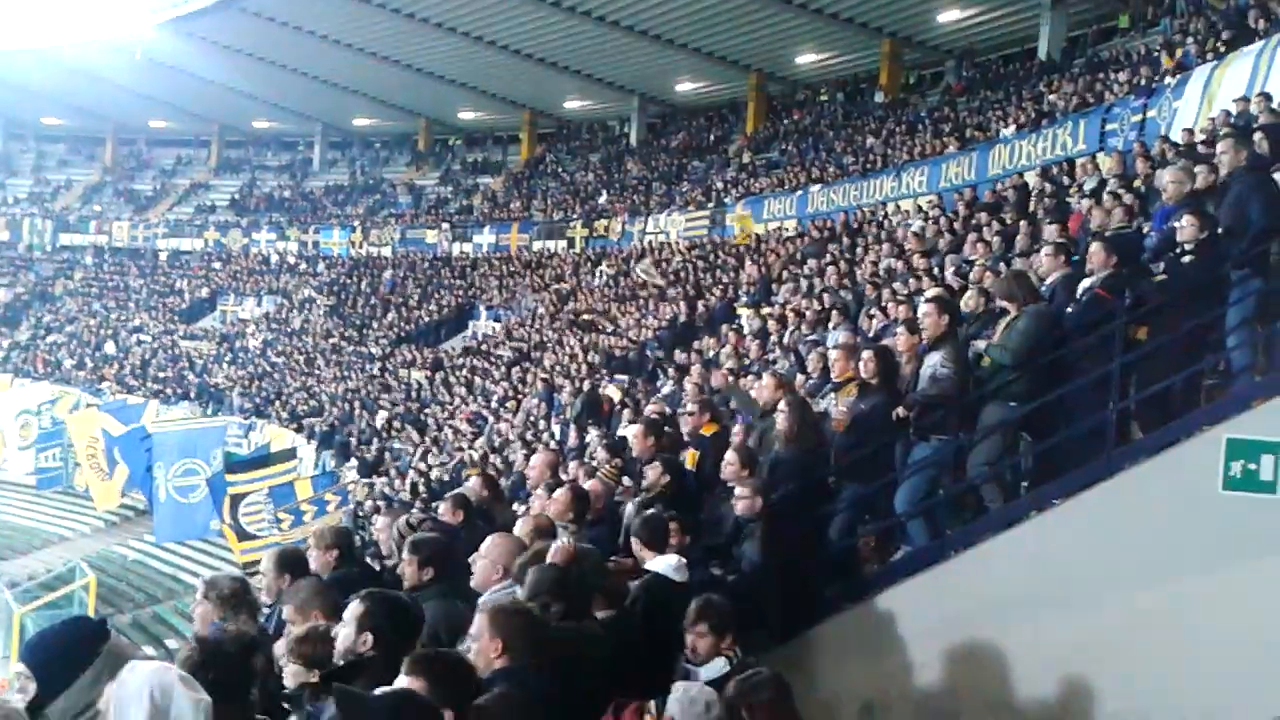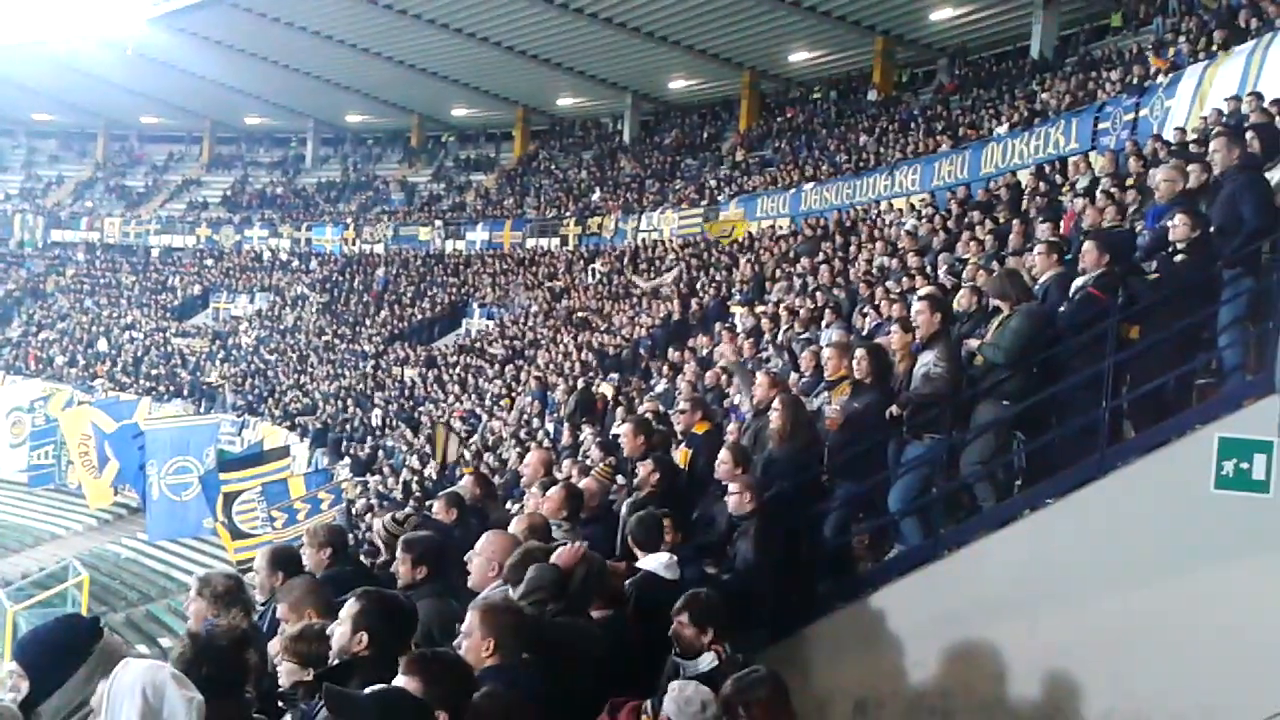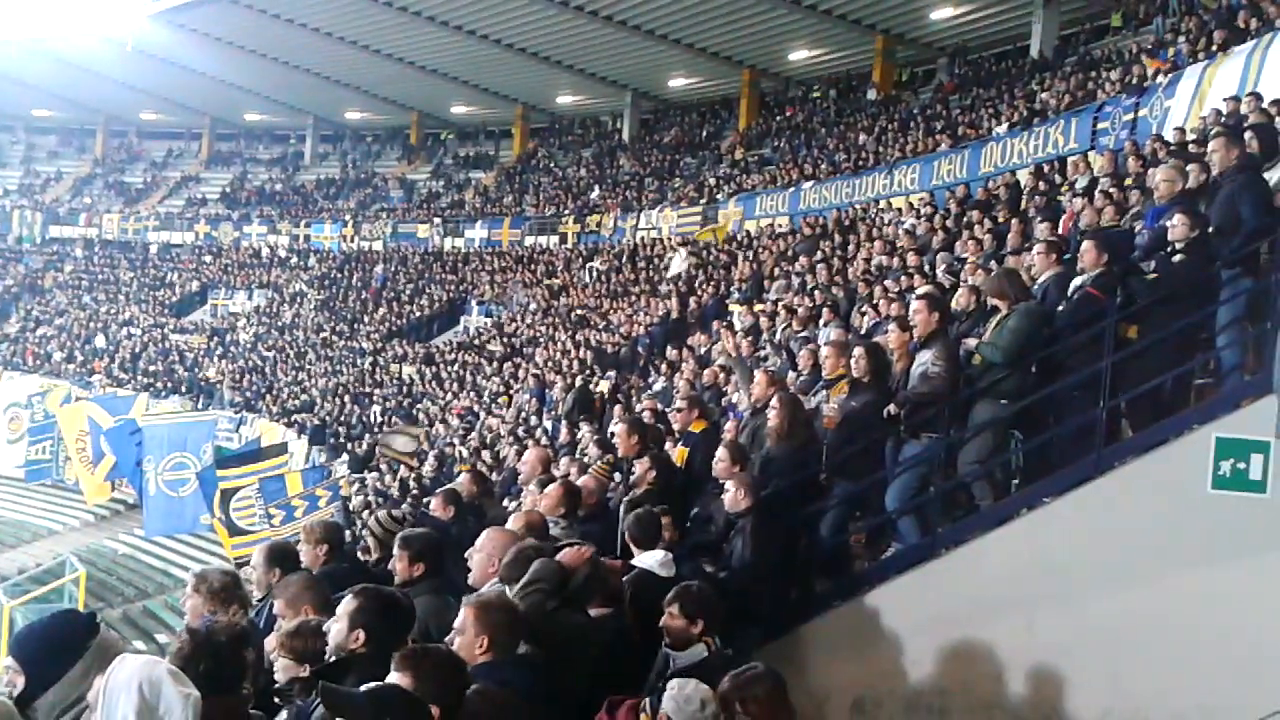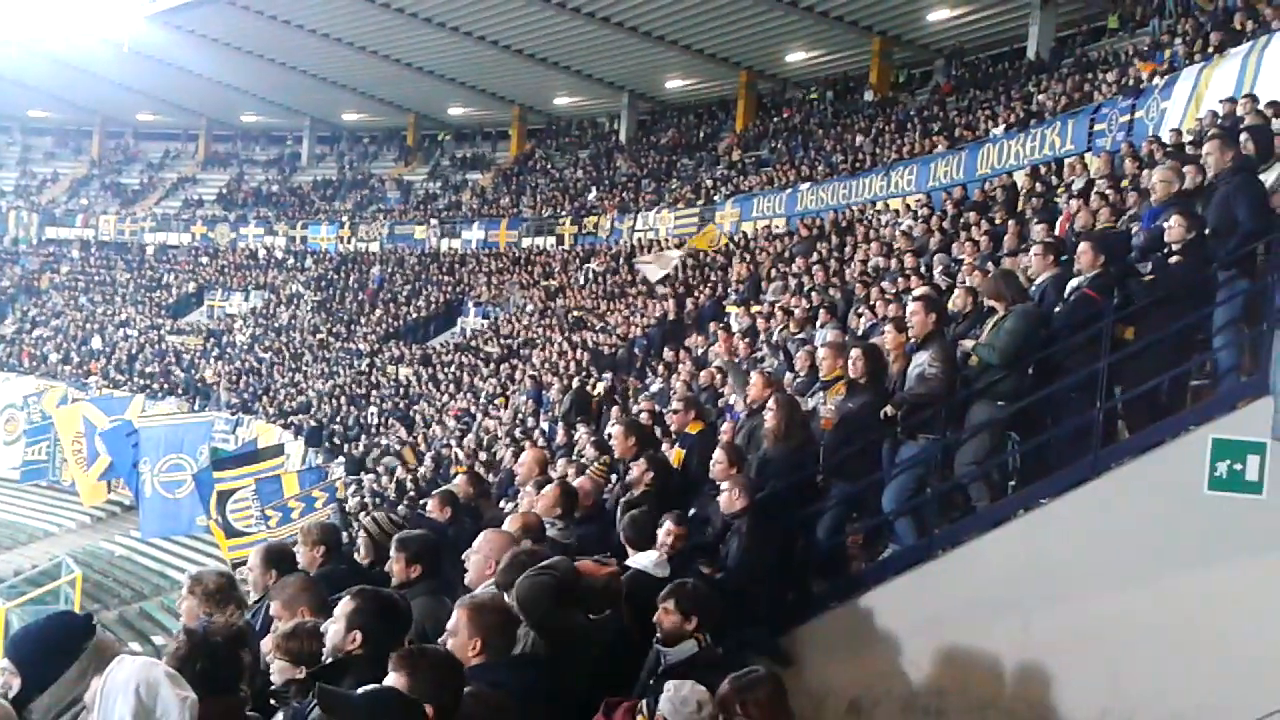
dt=0.2s
person 1, frame 1
left shoulder: (1257, 182)
right shoulder: (1235, 186)
left wrist: (1236, 255)
right wrist: (1225, 255)
left hip: (1247, 270)
right hip: (1235, 270)
left knee: (1238, 336)
right knee: (1236, 335)
person 1, frame 2
left shoulder: (1250, 181)
right shoulder: (1228, 184)
left elbow: (1258, 225)
left wrist: (1229, 254)
right wrist: (1219, 255)
left hip: (1238, 268)
right hip: (1228, 269)
left knee: (1230, 336)
right knee: (1228, 335)
person 1, frame 3
left shoulder: (1248, 181)
right shoulder: (1227, 184)
left elbow: (1257, 225)
left wrist: (1227, 255)
right wrist: (1217, 256)
left hip: (1237, 269)
right hip: (1226, 269)
left knee: (1228, 336)
right knee: (1227, 336)
person 1, frame 4
left shoulder: (1244, 183)
right shoulder: (1222, 187)
left elbow: (1253, 227)
left wrist: (1223, 256)
right wrist: (1213, 257)
left hip: (1233, 270)
right hip: (1222, 271)
left knee: (1225, 338)
right knee: (1223, 337)
person 2, frame 1
left shoulder: (950, 351)
right shoulder: (932, 351)
left elbow: (946, 388)
left wrist: (909, 402)
left hip: (935, 438)
right hip: (924, 436)
left knee: (906, 502)
right knee: (925, 502)
person 2, frame 2
left shoulder: (943, 349)
right shoulder: (926, 350)
left elbow: (939, 387)
left wrist: (903, 401)
left hip: (928, 437)
right hip: (917, 435)
left knee: (898, 501)
right knee: (919, 500)
person 2, frame 3
left shoulder: (941, 347)
right shoulder: (924, 349)
left elbow: (937, 386)
left wrist: (901, 399)
left hip: (926, 436)
right hip: (915, 435)
left knee: (896, 499)
right knee: (916, 499)
person 2, frame 4
left shoulder: (939, 349)
right shoulder: (920, 350)
left elbow: (934, 387)
left wrist: (897, 401)
left hip: (923, 437)
right hip: (912, 435)
left knee: (893, 501)
right knee: (914, 501)
person 3, frame 1
left shoulder: (1035, 316)
right shoulder: (1013, 318)
left elbow: (1012, 356)
right elbow: (1000, 352)
left wrist: (987, 347)
right wrist: (980, 347)
left hip: (1009, 400)
right hip: (998, 396)
left knee: (981, 465)
right knee: (997, 463)
person 3, frame 2
left shoulder: (1027, 315)
right shoulder: (1006, 317)
left elbow: (1005, 354)
right elbow: (993, 351)
left wrist: (979, 346)
right wrist: (974, 346)
left hip: (1001, 398)
right hip: (991, 395)
left knee: (974, 464)
right knee: (991, 463)
person 3, frame 3
left shoulder: (1025, 314)
right shoulder: (1003, 316)
left elbow: (1003, 354)
right elbow: (991, 350)
left wrist: (977, 345)
right wrist: (971, 345)
left hip: (999, 397)
right hip: (988, 394)
left knee: (971, 462)
right knee: (989, 461)
person 3, frame 4
left shoulder: (1022, 315)
right shoulder: (1000, 317)
left elbow: (1000, 355)
right elbow: (988, 350)
left wrist: (974, 347)
right wrist: (968, 347)
left hip: (996, 399)
right hip: (984, 395)
left knee: (968, 464)
right knee: (985, 462)
person 4, frame 1
left shoulder: (1206, 263)
right shoulder: (1172, 259)
left elbow: (1167, 293)
right elbow: (1148, 288)
left wrist: (1149, 286)
right wrist: (1151, 283)
left hip: (1185, 340)
right hip: (1160, 336)
left knee: (1180, 400)
right knee: (1148, 395)
right ankle: (1157, 443)
person 4, frame 2
left shoulder: (1199, 262)
right shoulder: (1165, 257)
left elbow: (1160, 292)
left wrist: (1143, 284)
right wrist: (1146, 282)
left hip: (1178, 339)
right hip: (1153, 335)
left knee: (1173, 399)
right knee: (1141, 396)
left ankle: (1164, 444)
right ankle: (1150, 442)
person 4, frame 3
left shoulder: (1198, 262)
right shoulder: (1164, 257)
left elbow: (1157, 292)
left wrist: (1143, 283)
right wrist: (1146, 282)
left hip: (1175, 340)
right hip: (1150, 335)
left knee: (1170, 400)
right knee: (1137, 395)
person 4, frame 4
left shoulder: (1195, 263)
right shoulder: (1161, 259)
left elbow: (1153, 294)
right elbow: (1135, 288)
left wrist: (1139, 284)
right wrist: (1142, 284)
left hip: (1172, 341)
right hip: (1148, 336)
left knee: (1167, 400)
right knee: (1134, 396)
